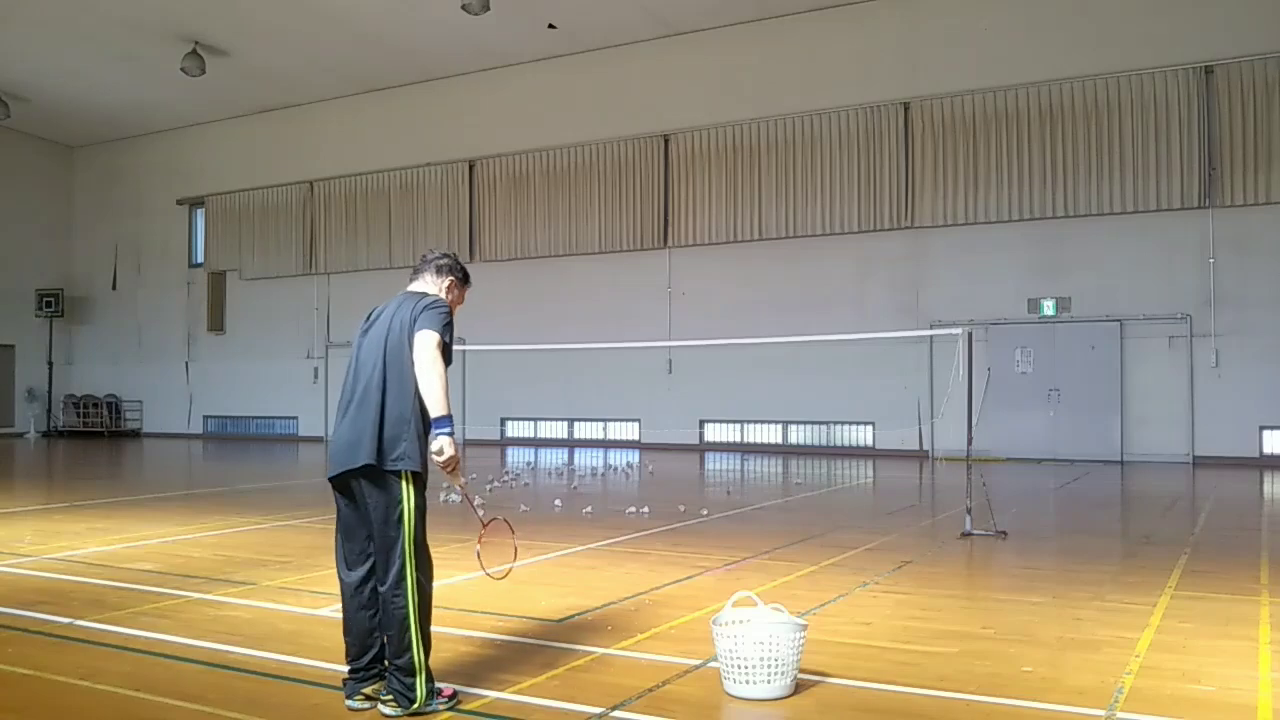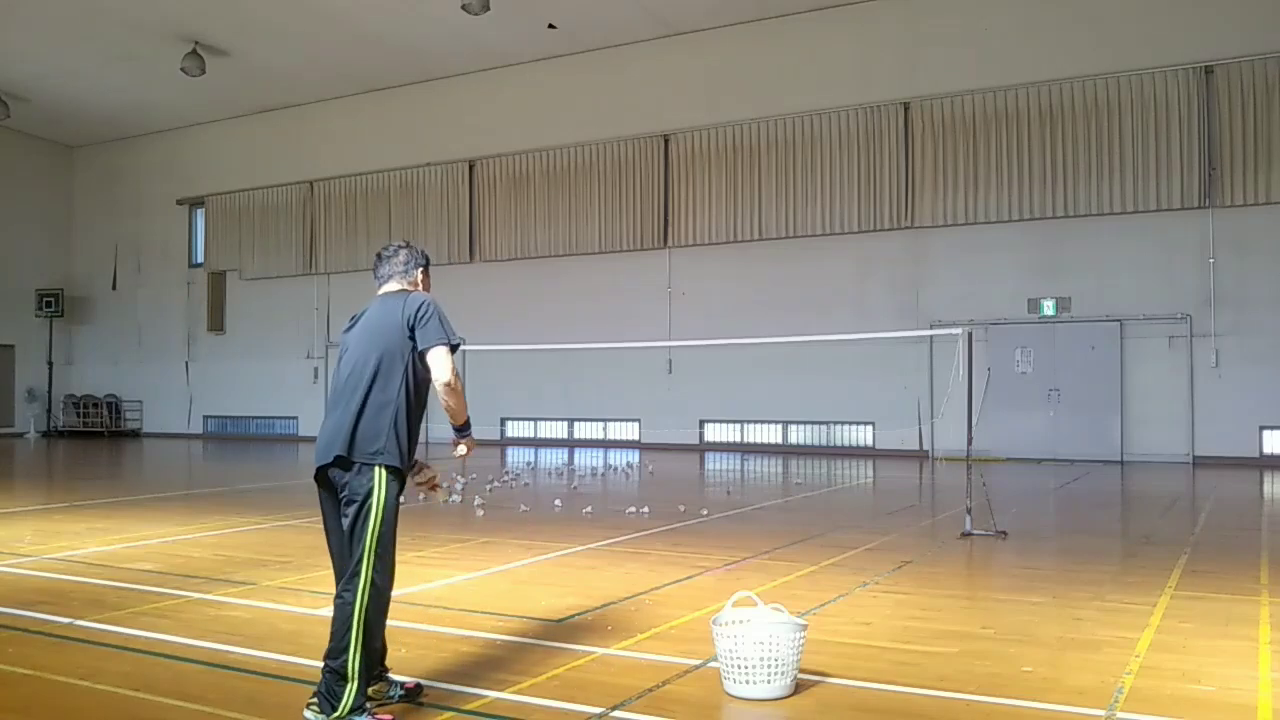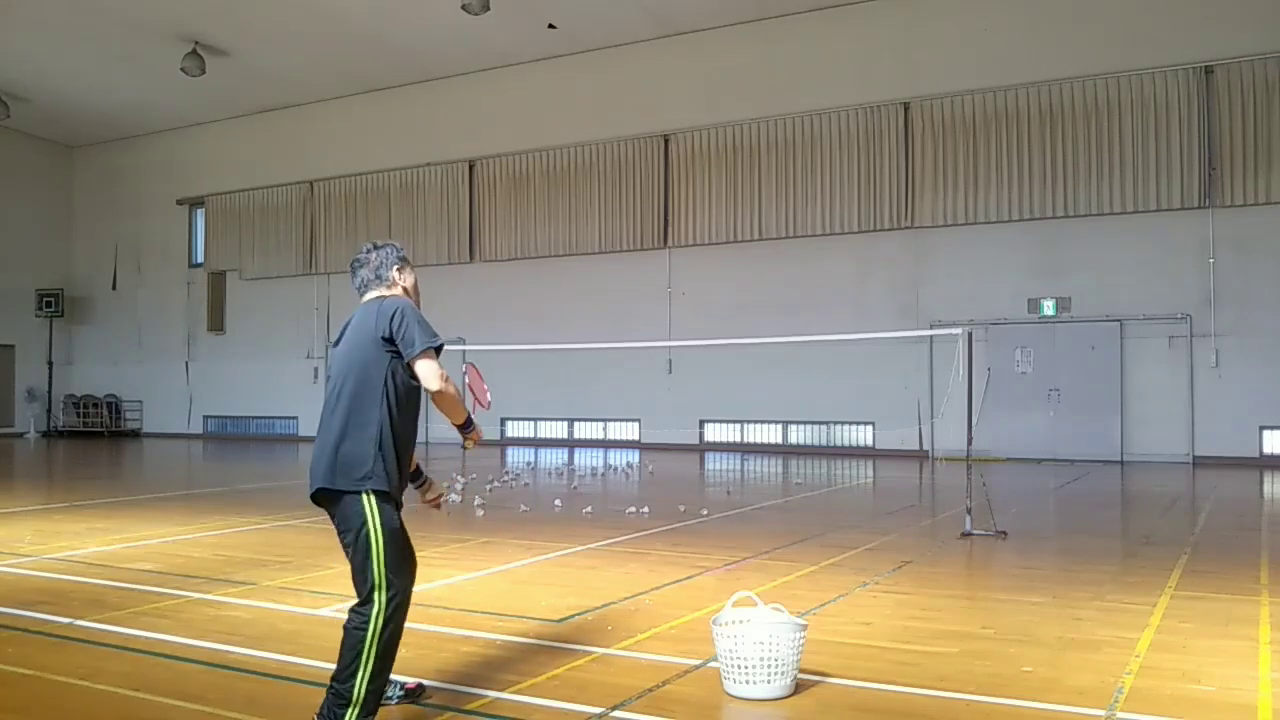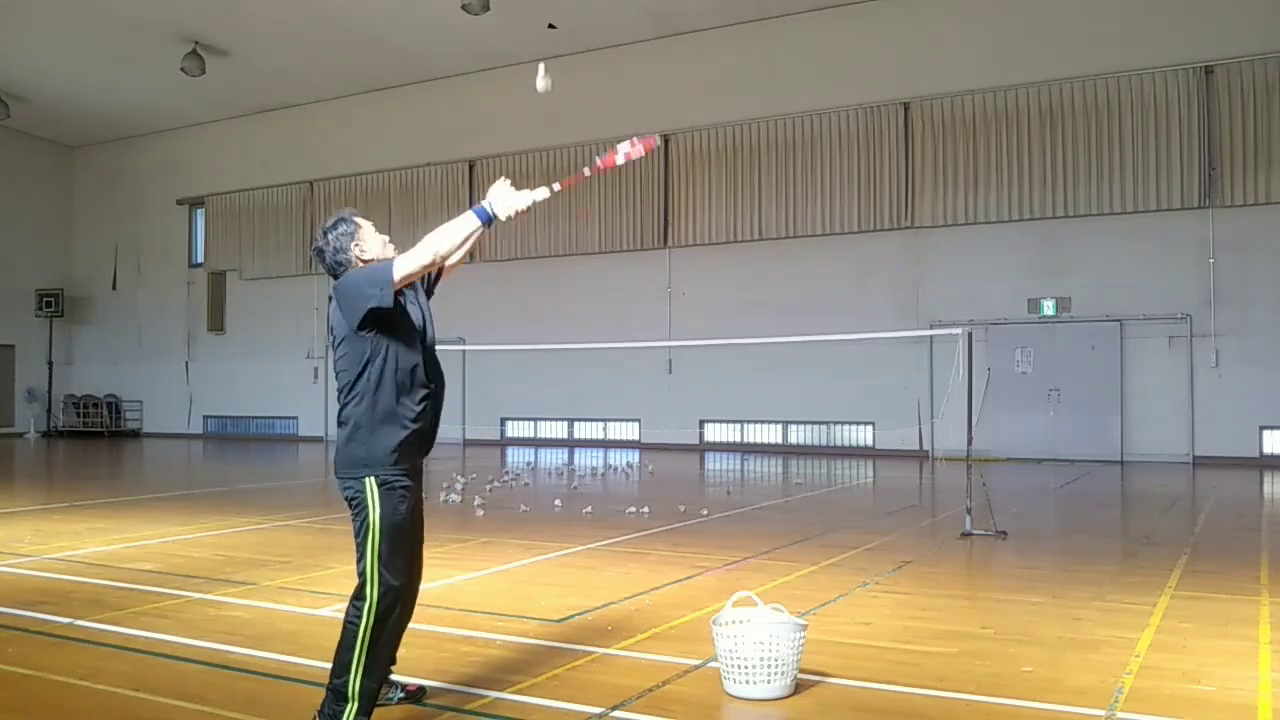
dt=0.5s
person 1, frame 1
left shoulder: (380, 315)
right shoulder: (432, 306)
right elbow: (426, 357)
right wrist: (443, 428)
left hip: (347, 454)
right hip: (389, 457)
left knee: (361, 572)
right knee: (405, 574)
left ankle: (364, 680)
person 1, frame 2
left shoulder: (361, 321)
right shoulder: (420, 306)
right elbow: (444, 376)
left wrist: (407, 461)
right wrist: (463, 429)
left hip: (332, 455)
right hip: (370, 458)
left knee: (356, 575)
right knee: (365, 578)
left ankle: (370, 678)
person 1, frame 3
left shoulder: (359, 326)
right shoulder: (396, 310)
right elbow: (434, 383)
left wrist: (415, 475)
right wrist: (467, 423)
left hip: (349, 475)
right hip: (358, 478)
left knee: (396, 577)
right knee: (385, 592)
left ankle: (375, 681)
person 1, frame 4
left shoulder: (401, 290)
right shoulder: (355, 287)
left elbow: (443, 258)
right elbow: (425, 255)
left wrist: (491, 211)
right wrist: (486, 210)
left hip: (399, 463)
right hip: (376, 466)
left knee: (402, 581)
right knee: (381, 589)
